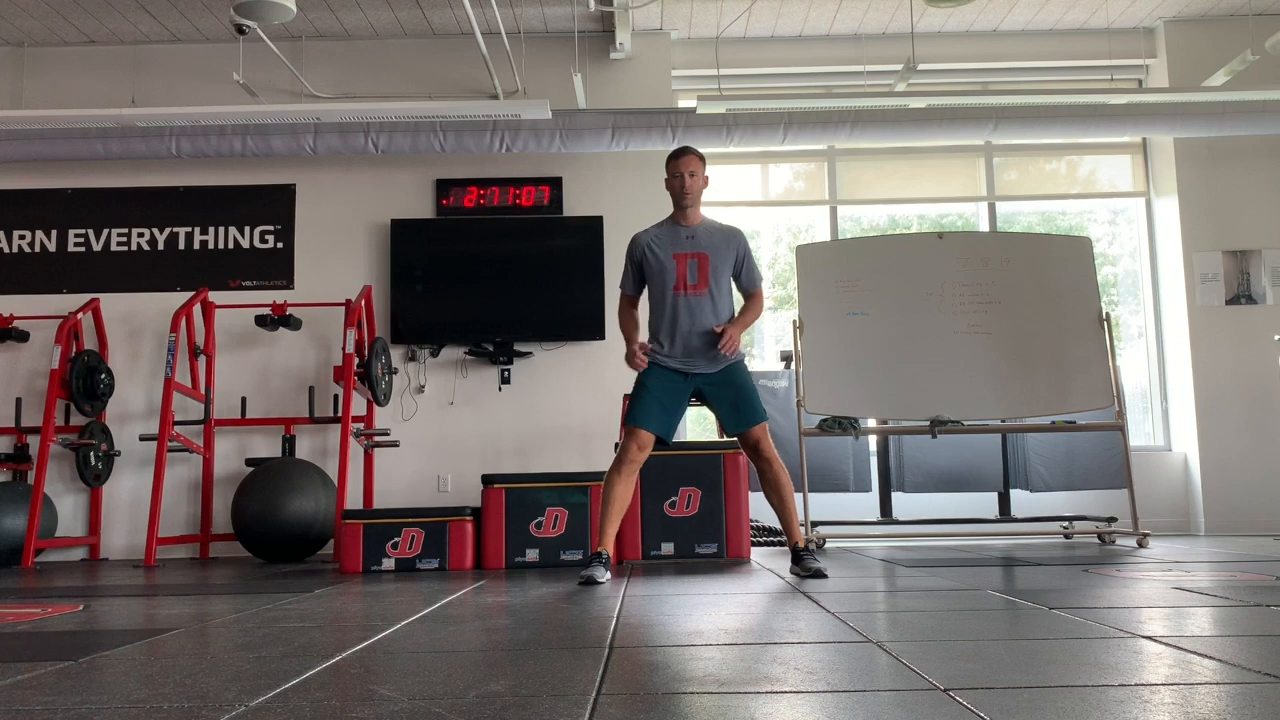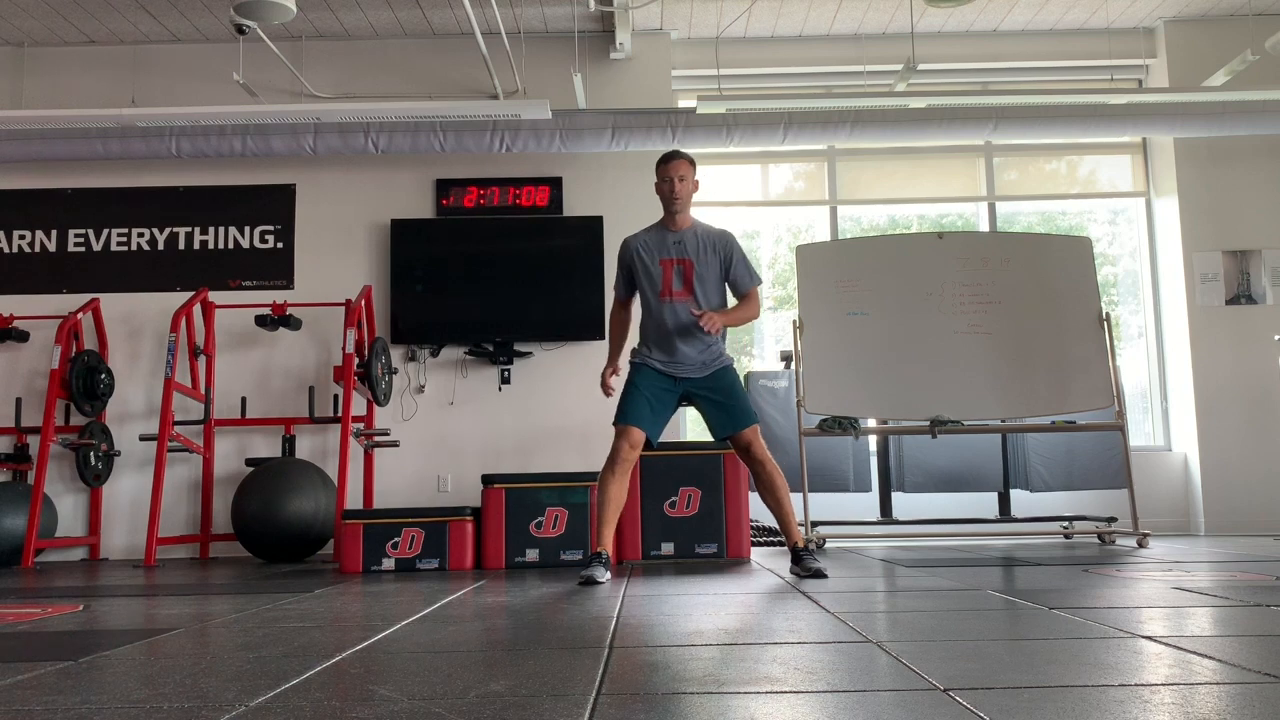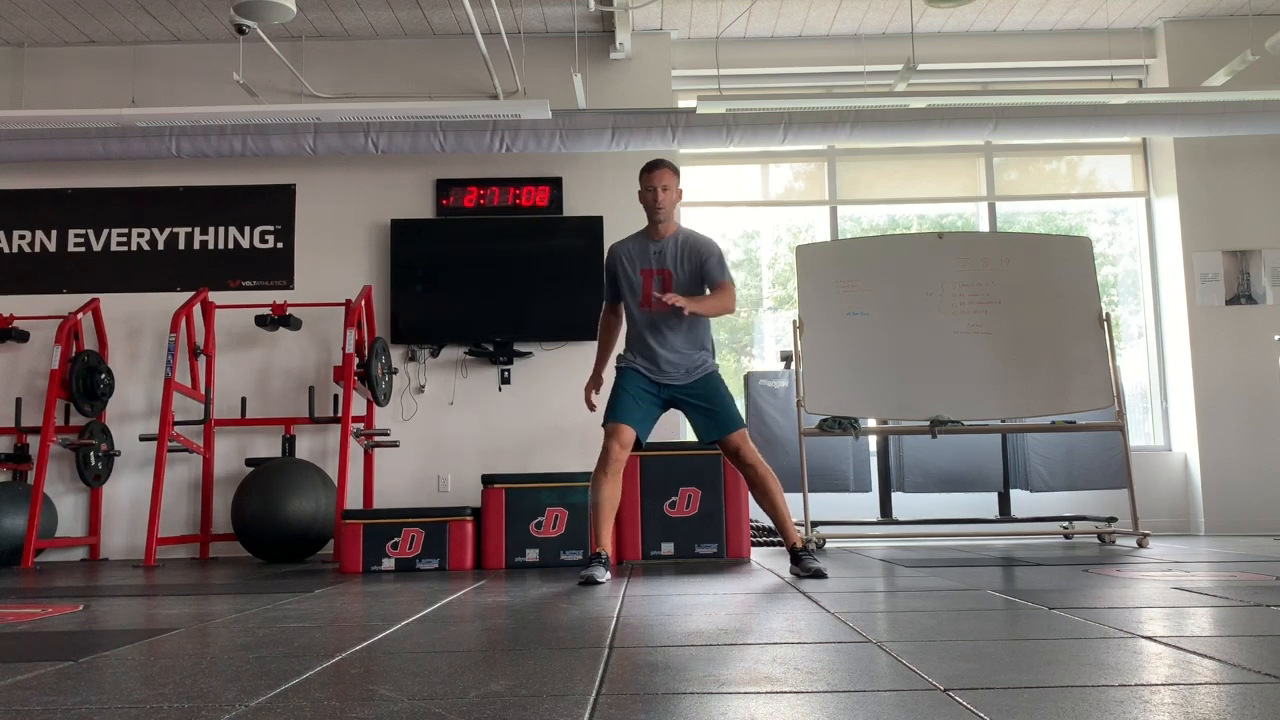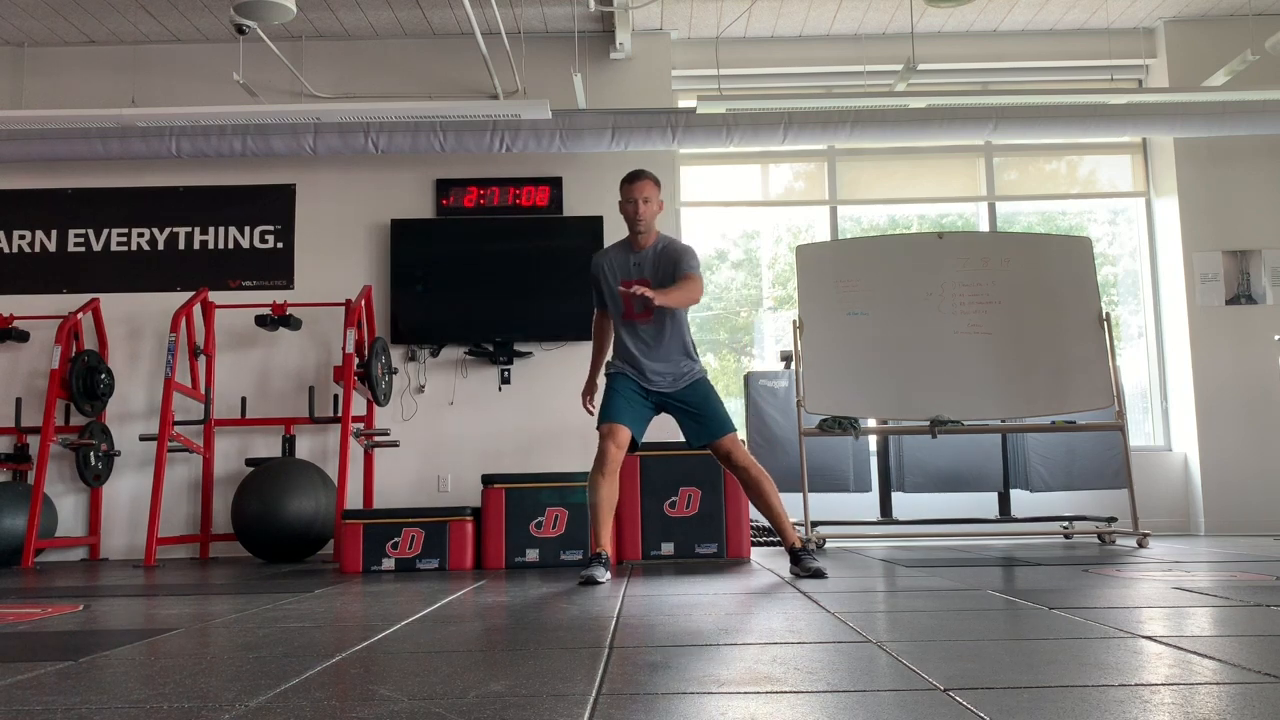
dt=0.2s
person 1, frame 1
left shoulder: (731, 238)
right shoulder: (645, 242)
left elbow: (755, 296)
right elbow: (627, 303)
left wrist: (737, 327)
right wrist: (632, 343)
left hip: (721, 363)
right hip: (664, 365)
left knee: (762, 446)
right knee: (632, 450)
left ankle: (799, 549)
right ankle: (602, 554)
person 1, frame 2
left shoulder: (721, 241)
right shoulder: (635, 246)
left elbow: (752, 303)
right elbow: (621, 305)
left wrist: (720, 318)
right wrist: (613, 358)
left hip: (711, 365)
right hip: (653, 366)
left knee: (754, 449)
right knee: (624, 449)
left ankle: (798, 548)
right ankle: (601, 555)
person 1, frame 3
left shoulder: (702, 247)
right shoulder: (620, 253)
left elbow: (728, 301)
right elbow: (612, 313)
left wrist: (686, 303)
right wrist: (597, 370)
left hip: (696, 370)
right hip: (640, 371)
left knee: (744, 452)
right knee: (614, 449)
left ankle: (797, 549)
right ankle: (600, 556)
person 1, frame 4
left shoulder: (678, 252)
right shoulder: (603, 261)
left elbow: (693, 291)
left wrist: (655, 295)
right wrist: (593, 375)
left hip: (684, 376)
right hip: (629, 376)
left knee: (736, 456)
right knee: (609, 448)
left ankle: (796, 549)
right ankle: (600, 556)
